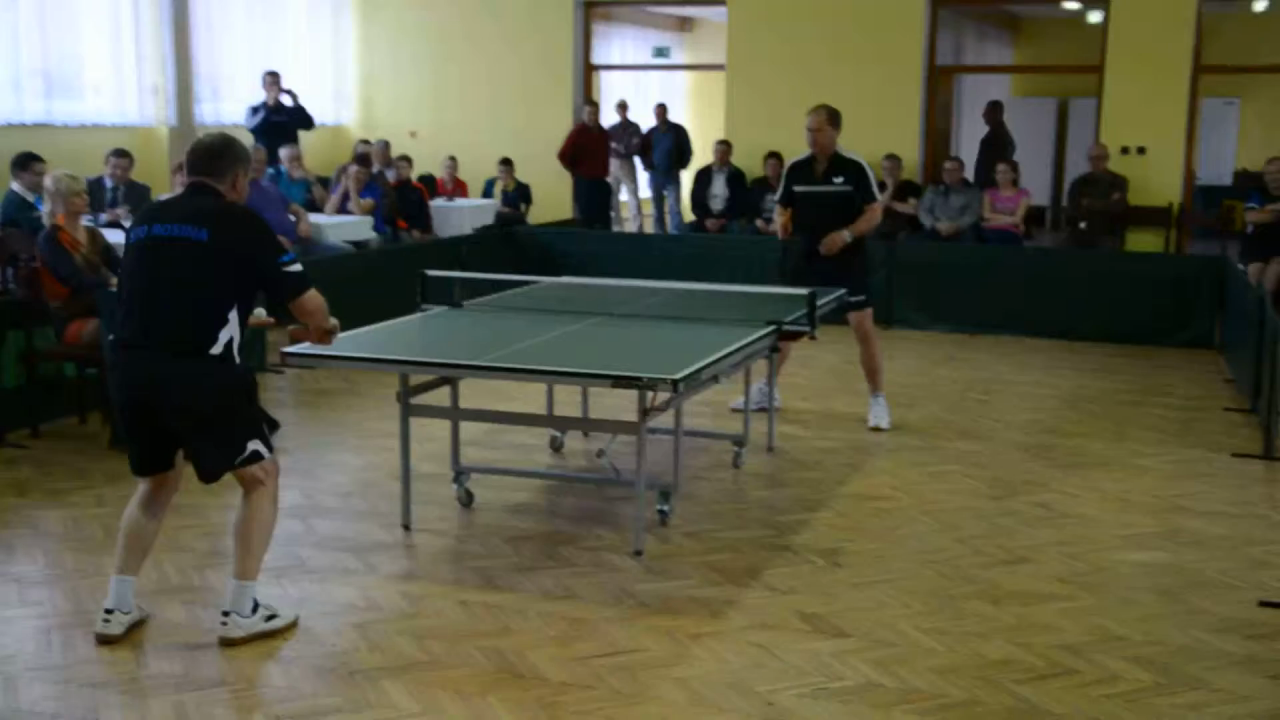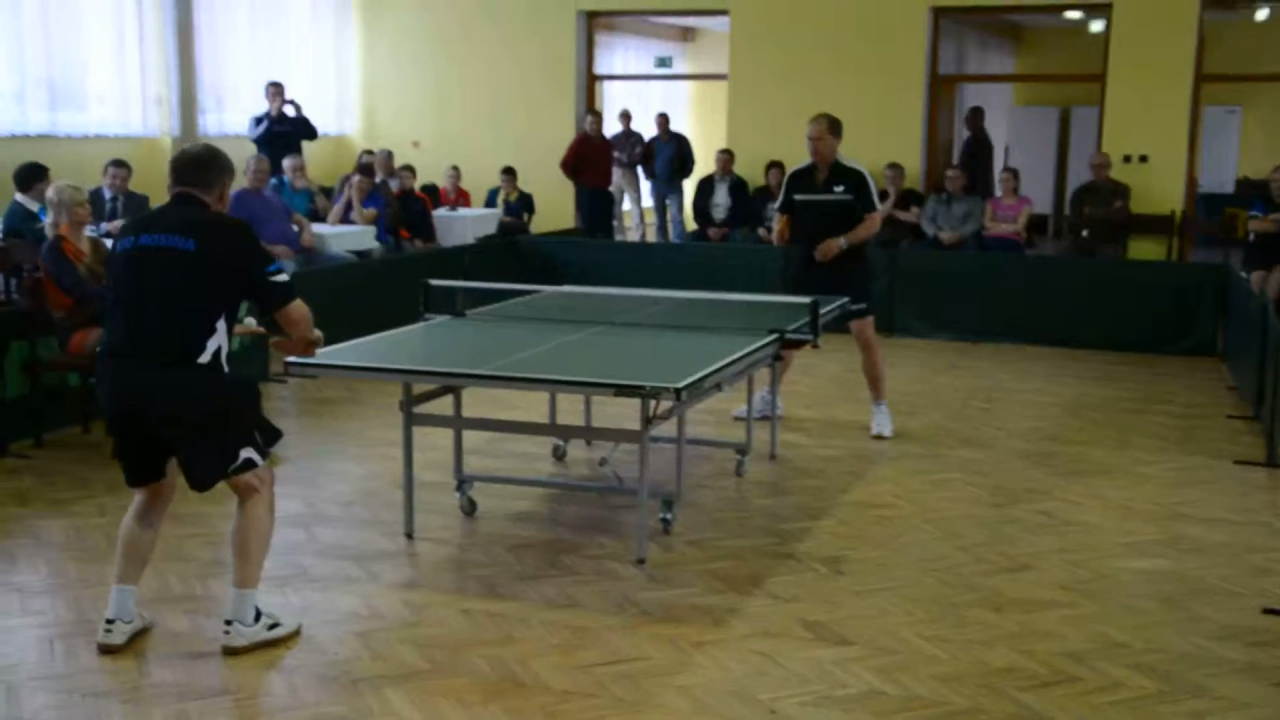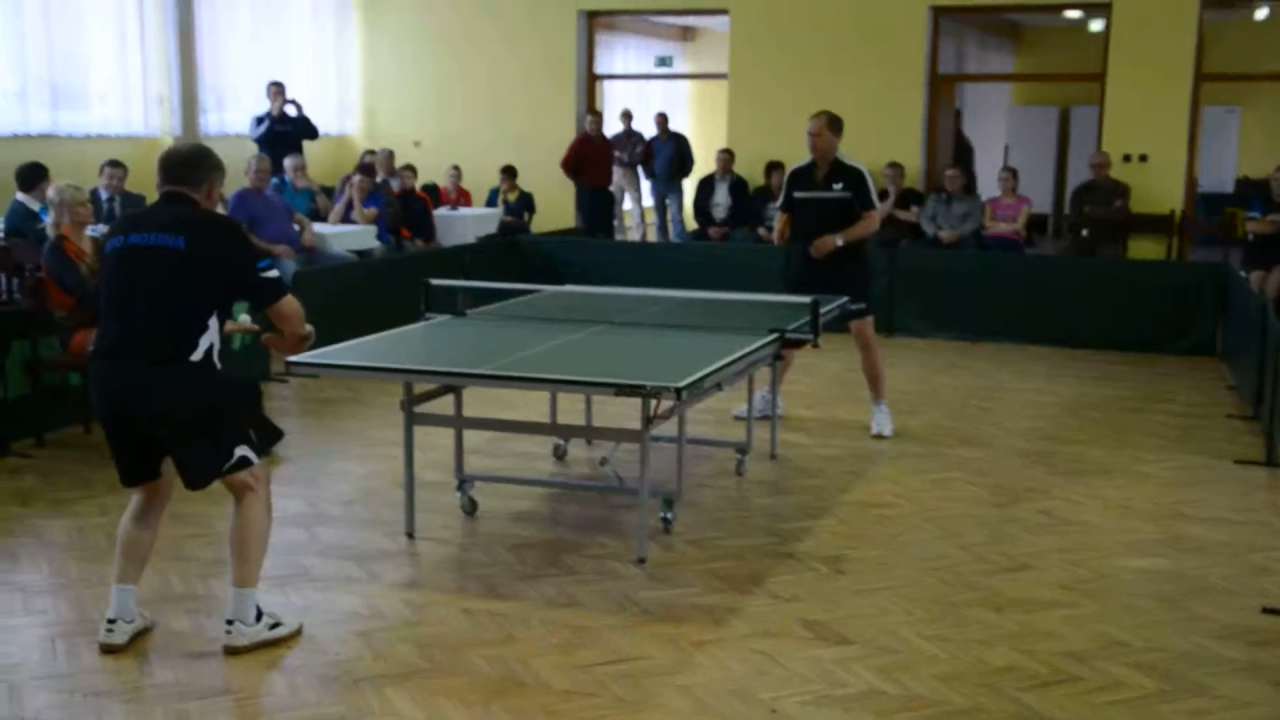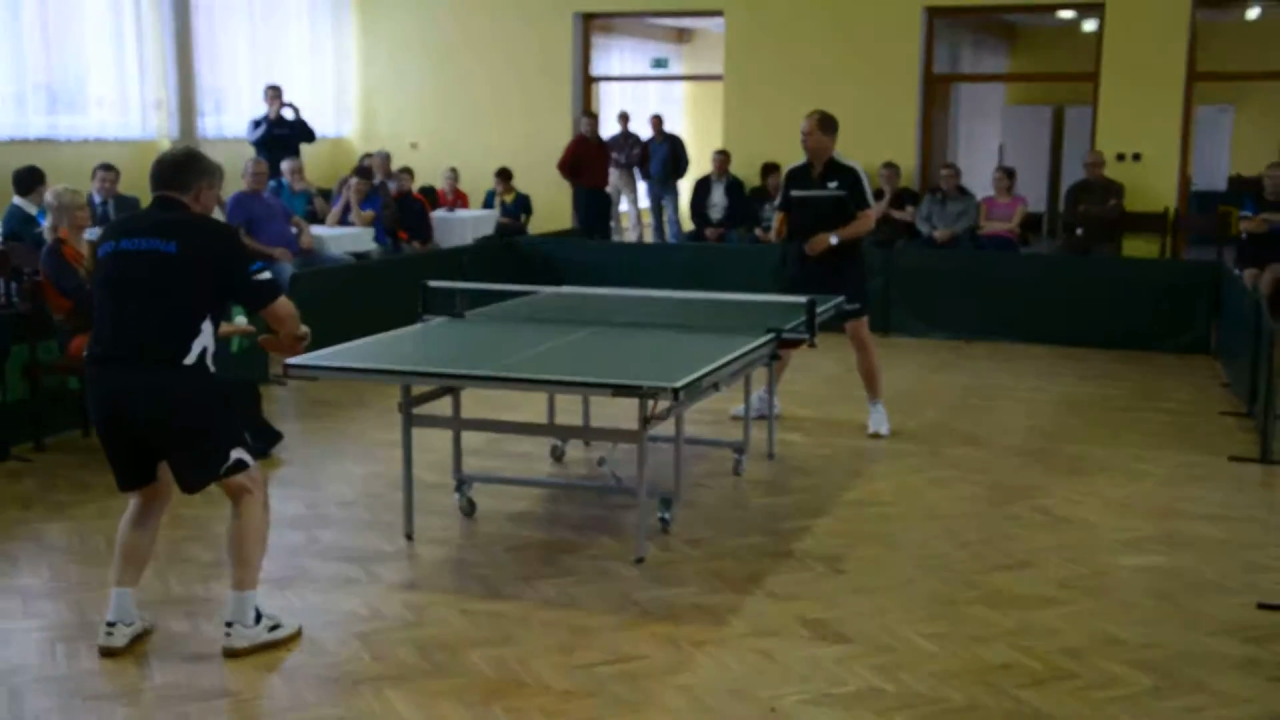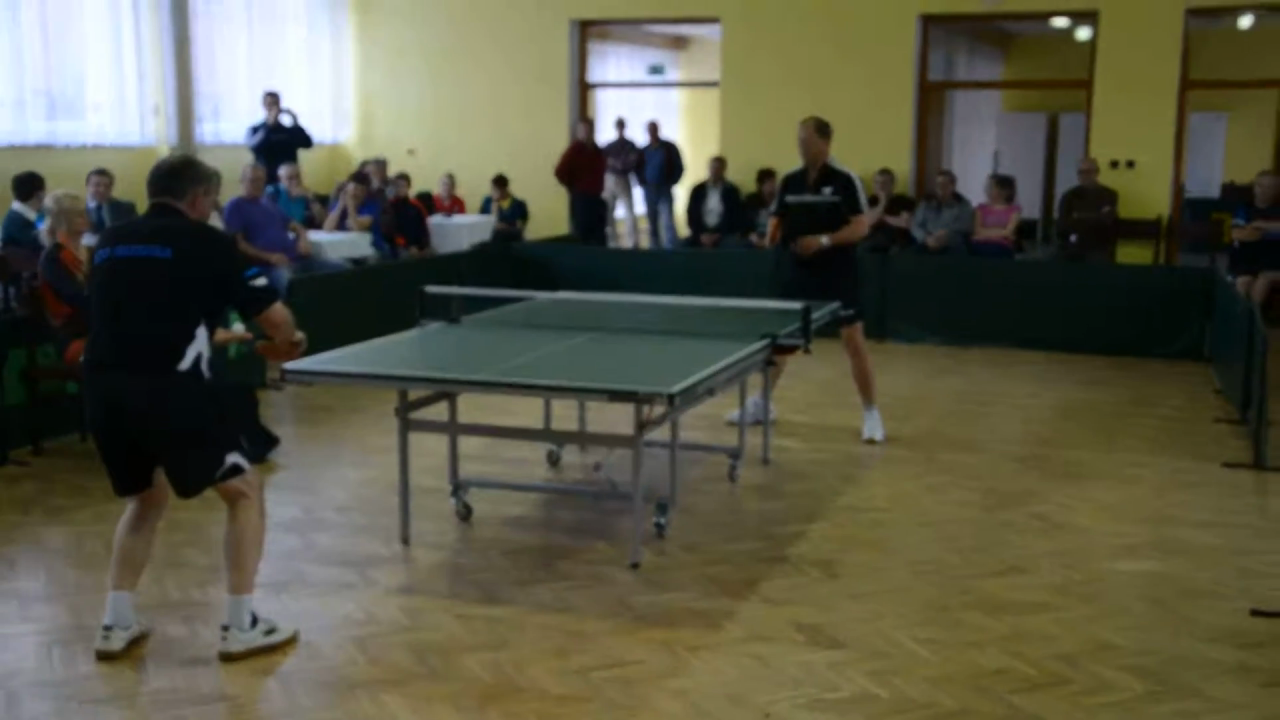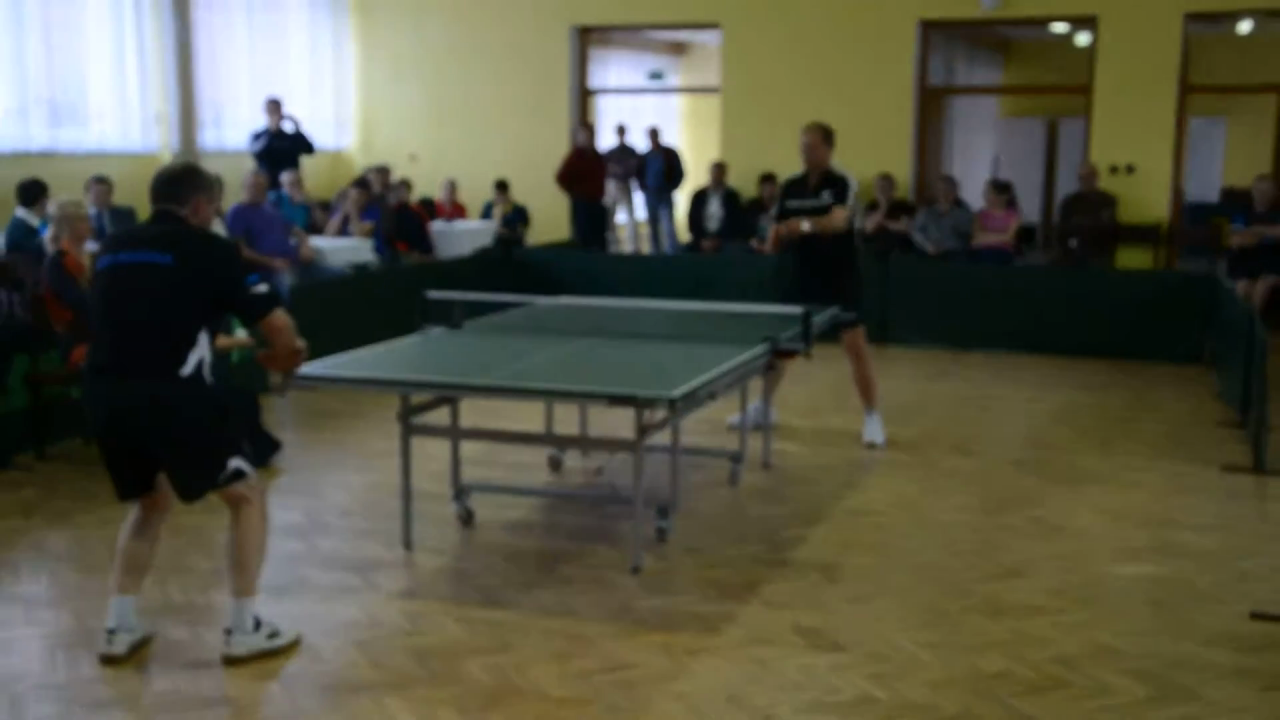
dt=0.2s
person 1, frame 1
left shoulder: (146, 221)
right shoulder: (241, 223)
right elbow: (309, 304)
right wrist: (323, 329)
left hip: (130, 370)
right hip: (197, 374)
left knee: (158, 482)
right knee: (261, 477)
left ankle: (117, 608)
right ankle: (241, 612)
person 1, frame 2
left shoulder: (131, 232)
right shoulder: (228, 234)
right elbow: (295, 315)
right wrist: (304, 340)
left hip: (119, 380)
right hip: (187, 383)
left knee: (153, 490)
right knee: (256, 485)
left ankle: (118, 617)
right ankle: (242, 620)
person 1, frame 3
left shoulder: (122, 232)
right shoulder: (218, 231)
right elbow: (287, 311)
right wrist: (293, 336)
left hip: (112, 379)
right hip: (180, 381)
left knee: (151, 490)
right knee: (252, 484)
left ankle: (119, 617)
right ankle: (244, 621)
person 1, frame 4
left shoulder: (114, 236)
right shoulder: (210, 235)
right elbow: (281, 312)
right wrist: (292, 337)
left hip: (107, 385)
right hip: (174, 385)
left knee: (149, 493)
right knee: (249, 487)
left ankle: (119, 621)
right ankle: (244, 623)
person 1, frame 5
left shoulder: (110, 243)
right shoulder: (204, 242)
right elbow: (276, 318)
right wrist: (289, 341)
left hip: (103, 392)
right hip: (169, 391)
left knee: (147, 498)
right knee: (245, 491)
left ankle: (115, 625)
right ankle: (240, 627)
person 1, frame 6
left shoulder: (113, 250)
right shoulder: (207, 249)
right elbow: (276, 324)
right wrist: (289, 351)
left hip: (105, 396)
right hip: (171, 396)
left knee: (150, 502)
right knee: (247, 496)
left ankle: (119, 628)
right ankle: (243, 630)
person 2, frame 1
left shoulder: (856, 168)
right shoulder: (795, 169)
left elbow: (874, 213)
right elbow: (783, 208)
left wrist: (846, 235)
right wrist: (782, 224)
left hip: (847, 261)
right hip: (804, 260)
left knee: (864, 329)
left ankle: (878, 401)
right ankle: (766, 389)
person 2, frame 2
left shoulder: (856, 177)
right shoulder: (795, 177)
left elbow: (873, 223)
right elbow: (783, 215)
left wrist: (842, 242)
right wrist: (780, 231)
left hip: (848, 270)
right hip: (804, 269)
left knee: (865, 337)
left ankle: (880, 409)
right ankle: (769, 397)
person 2, frame 3
left shoulder: (856, 175)
right shoulder: (796, 175)
left elbow: (872, 222)
right elbow: (784, 213)
left wrist: (837, 239)
right wrist: (780, 230)
left hip: (847, 269)
right hip: (804, 268)
left knee: (864, 336)
left ankle: (880, 408)
right ankle: (770, 397)
person 2, frame 4
left shoulder: (851, 175)
right shoulder: (793, 175)
left elbow: (868, 221)
right elbow: (783, 213)
left wrist: (832, 238)
right wrist: (778, 229)
left hip: (842, 269)
right hip: (801, 268)
left knee: (859, 336)
left ankle: (876, 408)
right ankle: (766, 397)
person 2, frame 5
left shoulder: (845, 181)
right shoulder: (789, 182)
left elbow: (861, 228)
right elbow: (778, 219)
left wrist: (825, 240)
right wrist: (773, 234)
left hip: (837, 275)
right hip: (797, 274)
left knee: (854, 342)
left ankle: (871, 414)
right ankle: (762, 402)
person 2, frame 6
left shoulder: (843, 184)
right shoulder: (791, 186)
left elbow: (839, 221)
right elbow: (781, 225)
left wrist: (804, 225)
right wrist: (774, 239)
left hip: (838, 279)
right hip: (799, 278)
left knee: (855, 346)
left ankle: (872, 417)
right ankle: (764, 406)
